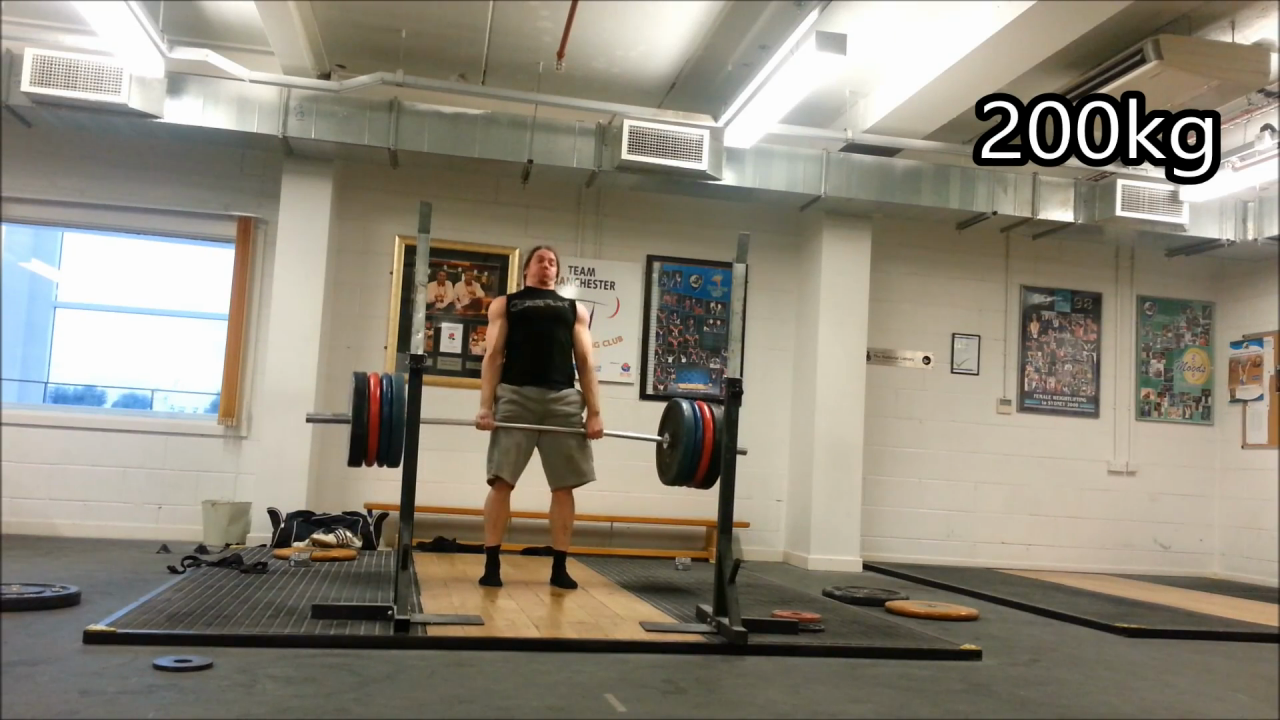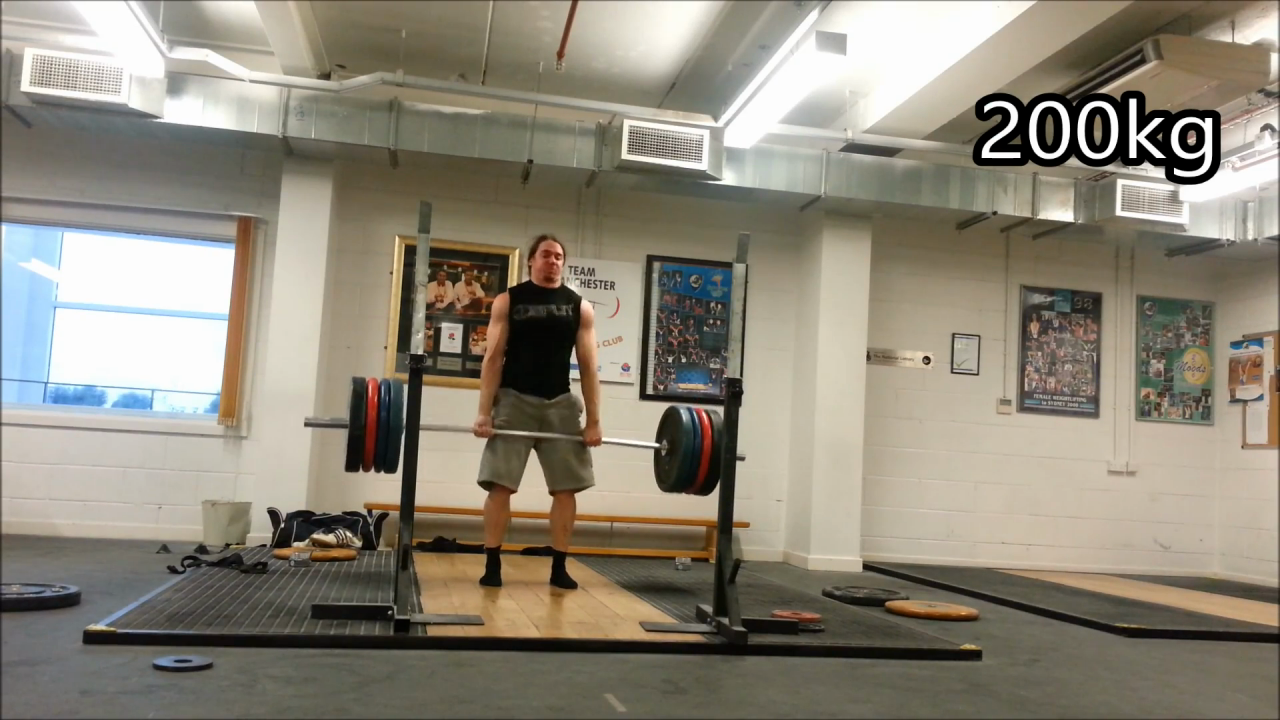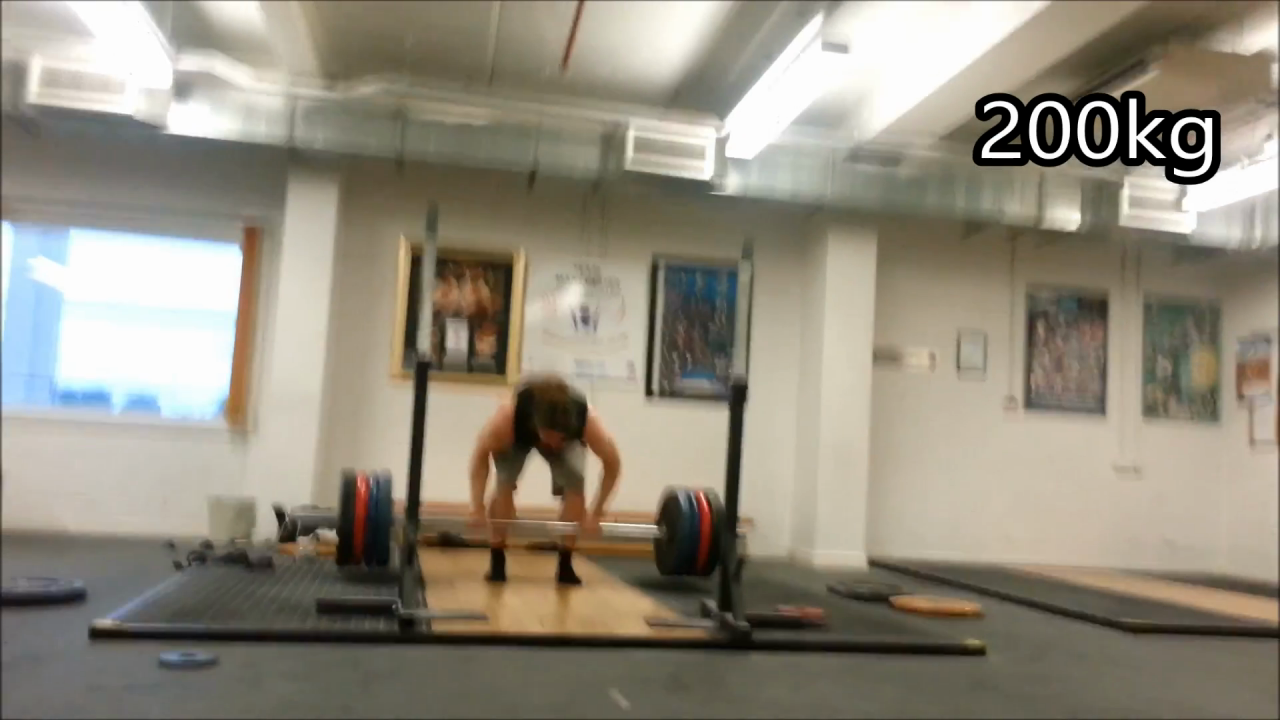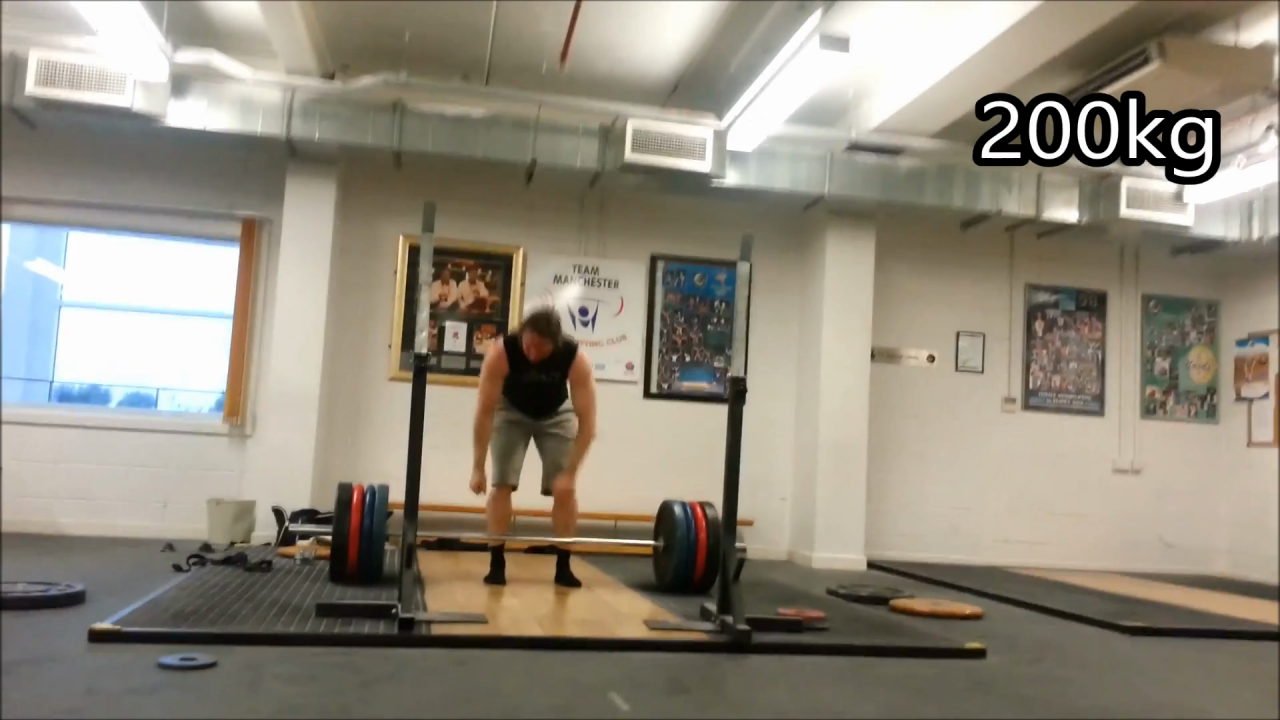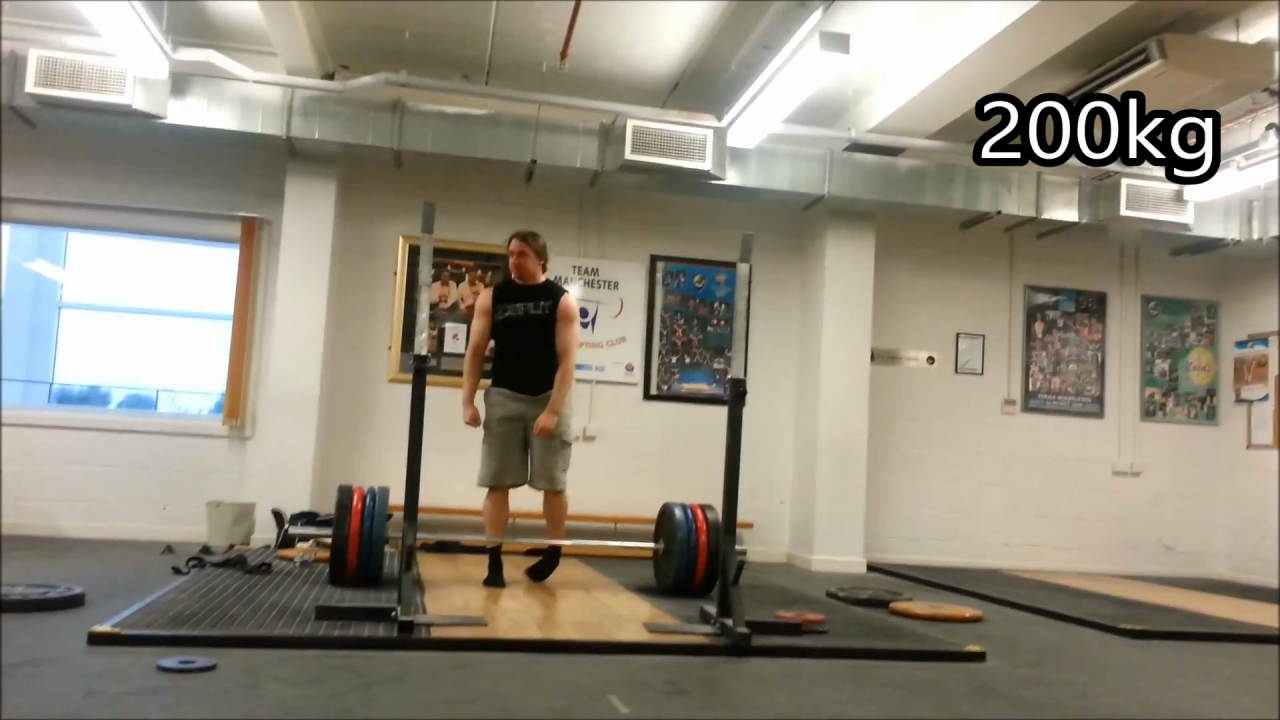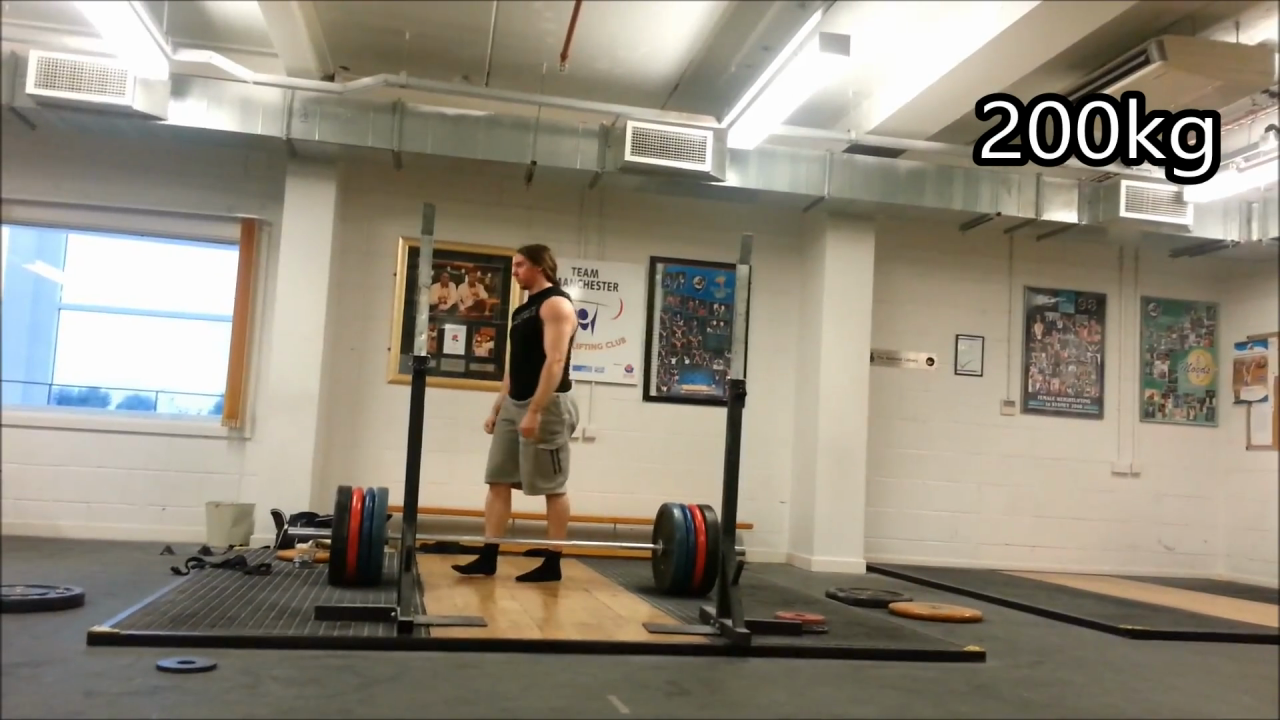
dt=0.5s
person 1, frame 1
left shoulder: (574, 309)
right shoulder: (505, 304)
left elbow: (585, 361)
right elbow: (493, 356)
left wrist: (594, 412)
right wrist: (485, 405)
left hip: (564, 400)
right hip: (516, 396)
left knee: (564, 486)
right knee: (501, 481)
left ankle: (559, 568)
right ankle: (491, 565)
person 1, frame 2
left shoulder: (580, 306)
right shoulder: (508, 300)
left elbow: (588, 366)
right elbow: (493, 358)
left wrist: (593, 420)
right wrist: (484, 411)
left hip: (560, 404)
right hip: (514, 400)
left knee: (565, 489)
right knee: (500, 486)
left ankle: (559, 567)
right ankle: (492, 565)
person 1, frame 3
left shoulder: (588, 424)
right shoulder: (509, 417)
left elbow: (613, 464)
right elbow: (480, 456)
left wrist: (596, 513)
right wrist: (478, 505)
right hip: (517, 436)
left knee: (574, 487)
right knee: (505, 483)
left ankle: (565, 566)
right ankle: (497, 564)
person 1, frame 4
left shoulder: (576, 360)
right shoulder: (500, 352)
left elbow: (587, 421)
right elbow: (485, 411)
left wrist: (570, 473)
right wrist: (478, 468)
left hip: (556, 415)
right hip: (512, 411)
left knee: (564, 486)
right knee: (502, 482)
left ankle: (563, 567)
right ankle: (497, 563)
person 1, frame 5
left shoulder: (562, 302)
right shoulder: (492, 297)
left elbow: (567, 361)
right elbow: (475, 351)
left wrist: (553, 411)
right wrist: (468, 400)
left hip: (547, 401)
right hip: (503, 399)
left knee: (553, 484)
right knee: (497, 484)
left ankle: (552, 553)
right ankle: (494, 564)
person 1, frame 6
left shoulder: (556, 305)
right shoulder: (521, 311)
left elbow: (555, 362)
left wrist: (535, 411)
right wrist: (497, 408)
left hip: (548, 406)
right hip: (514, 405)
left knee: (552, 487)
right knee: (498, 481)
left ankle: (552, 564)
right ankle: (488, 557)
